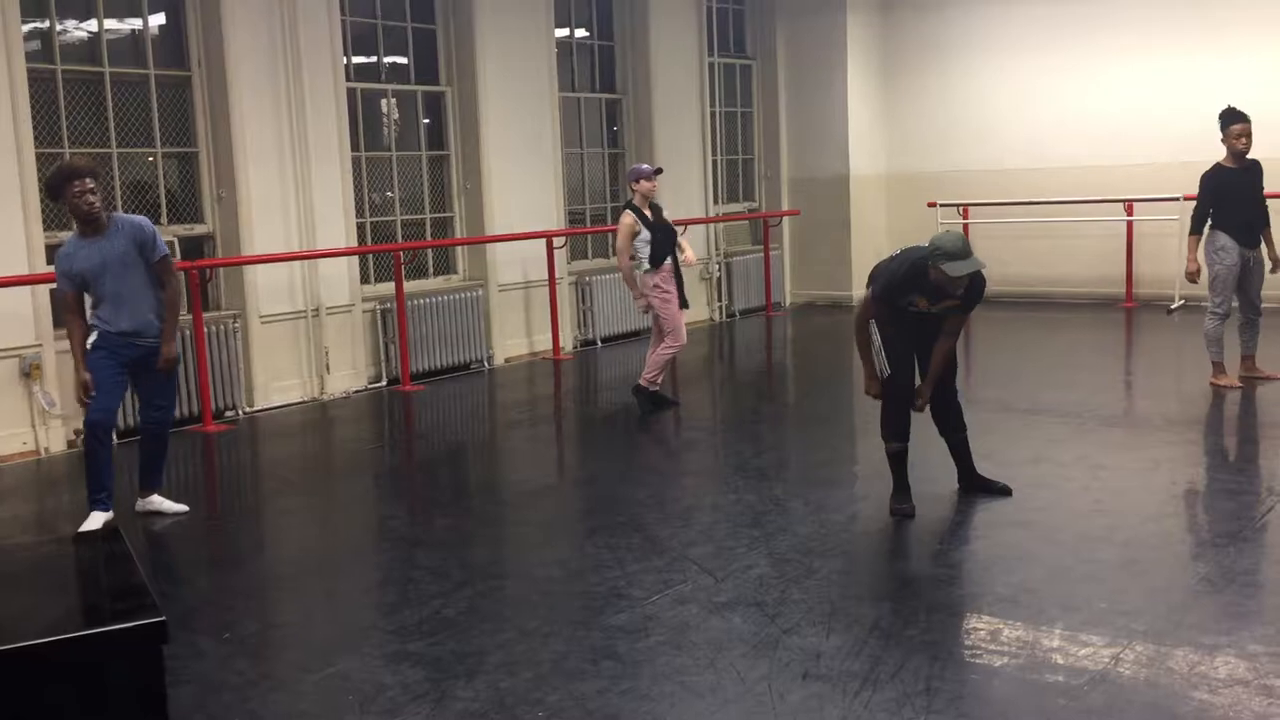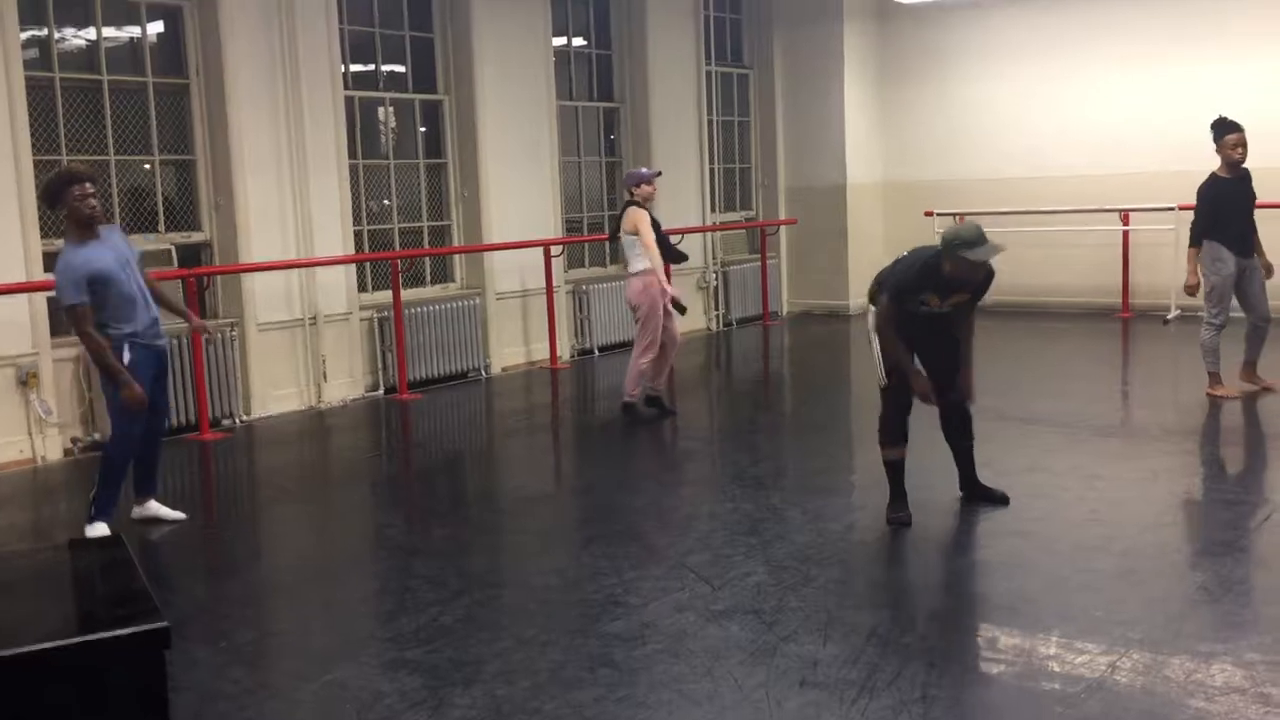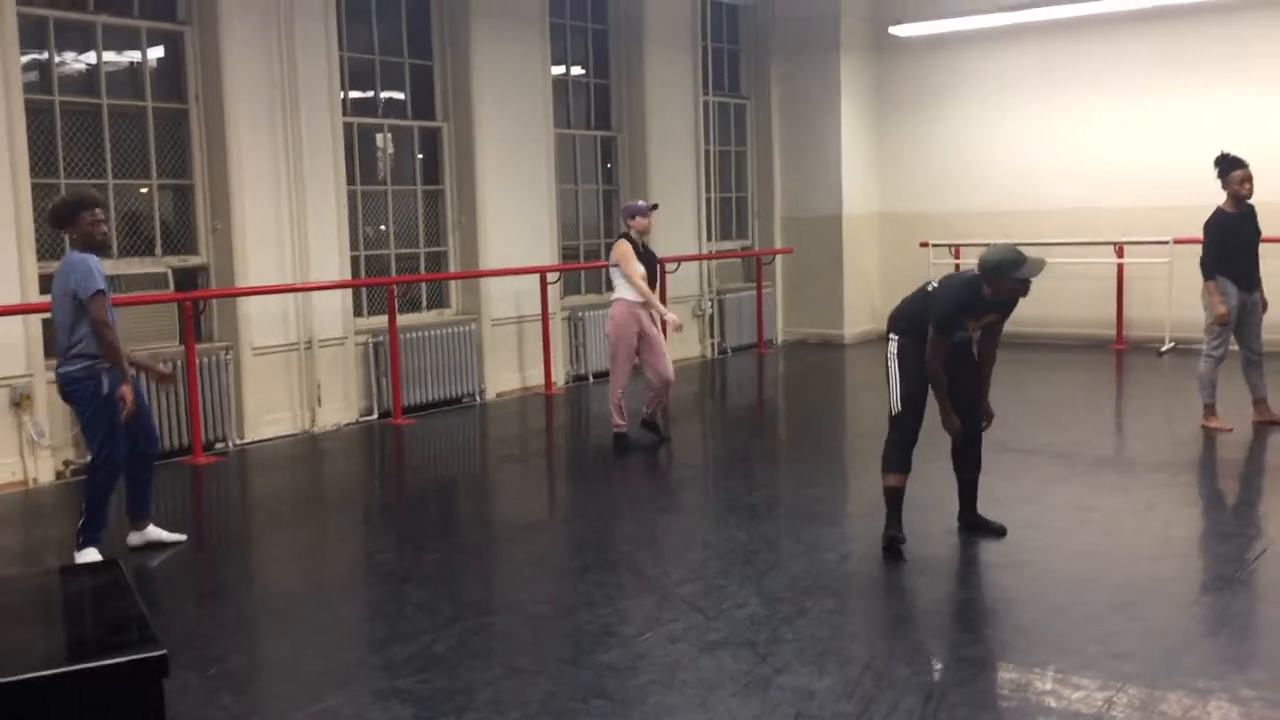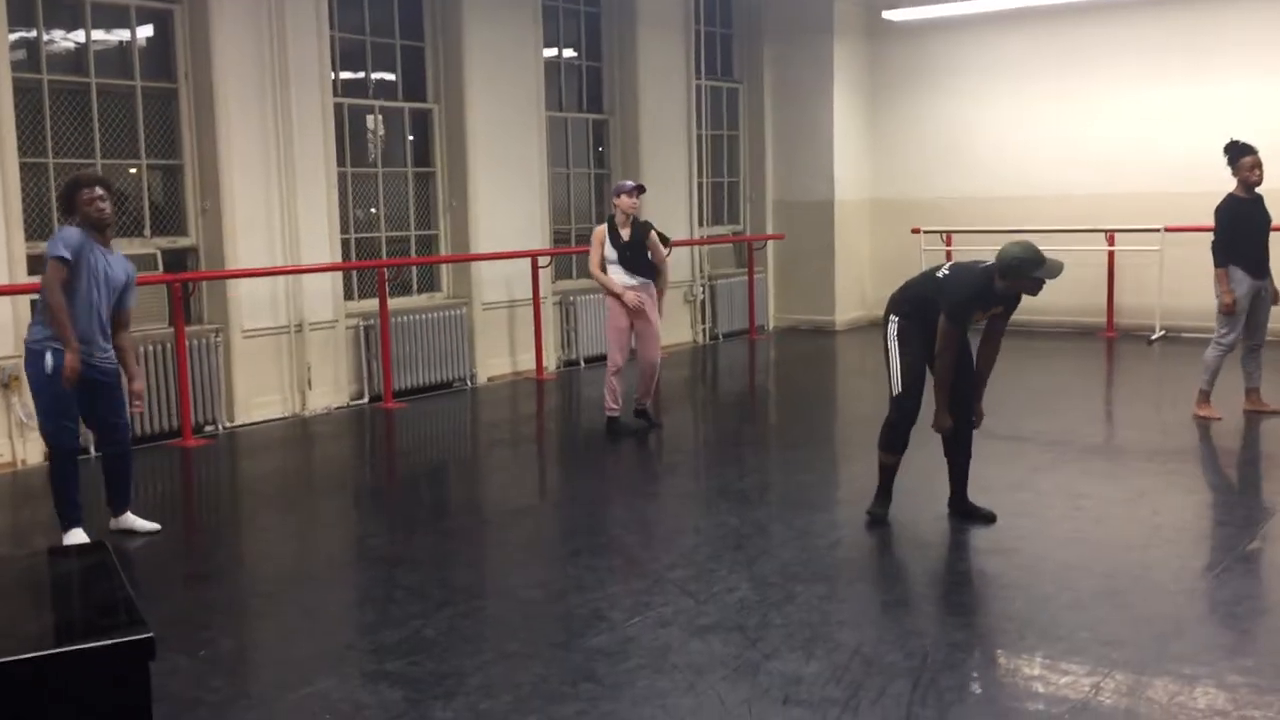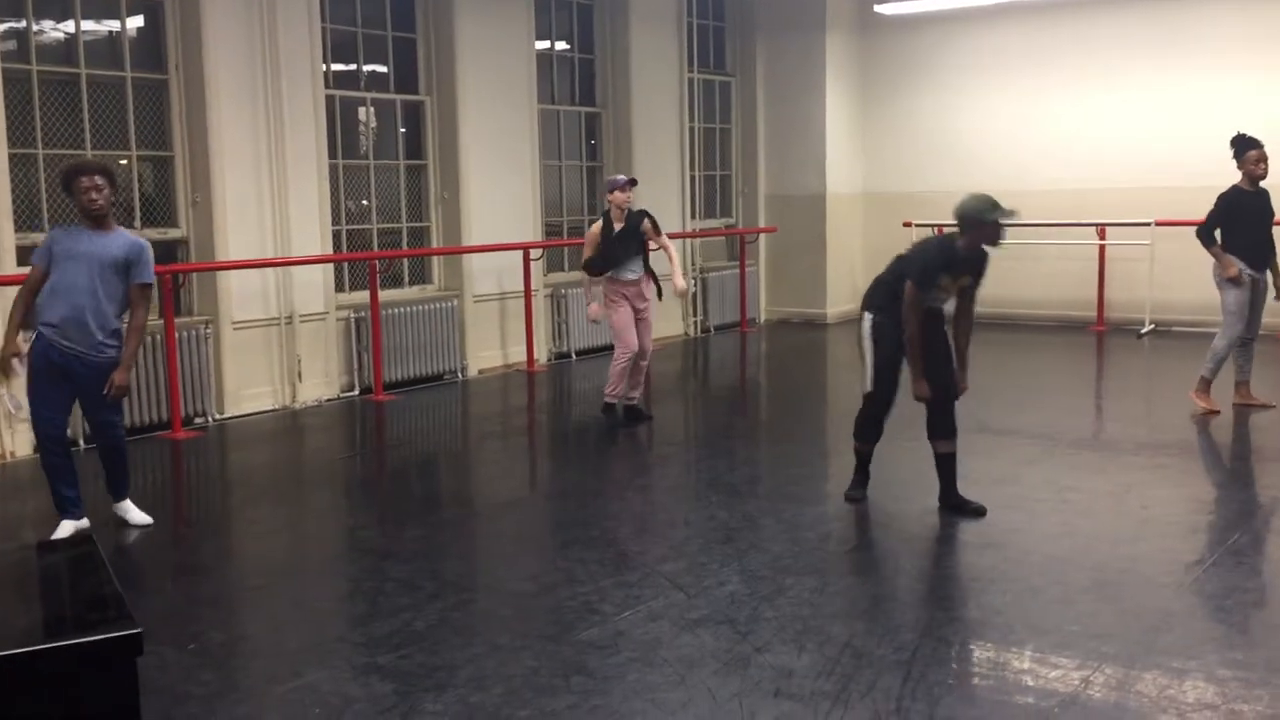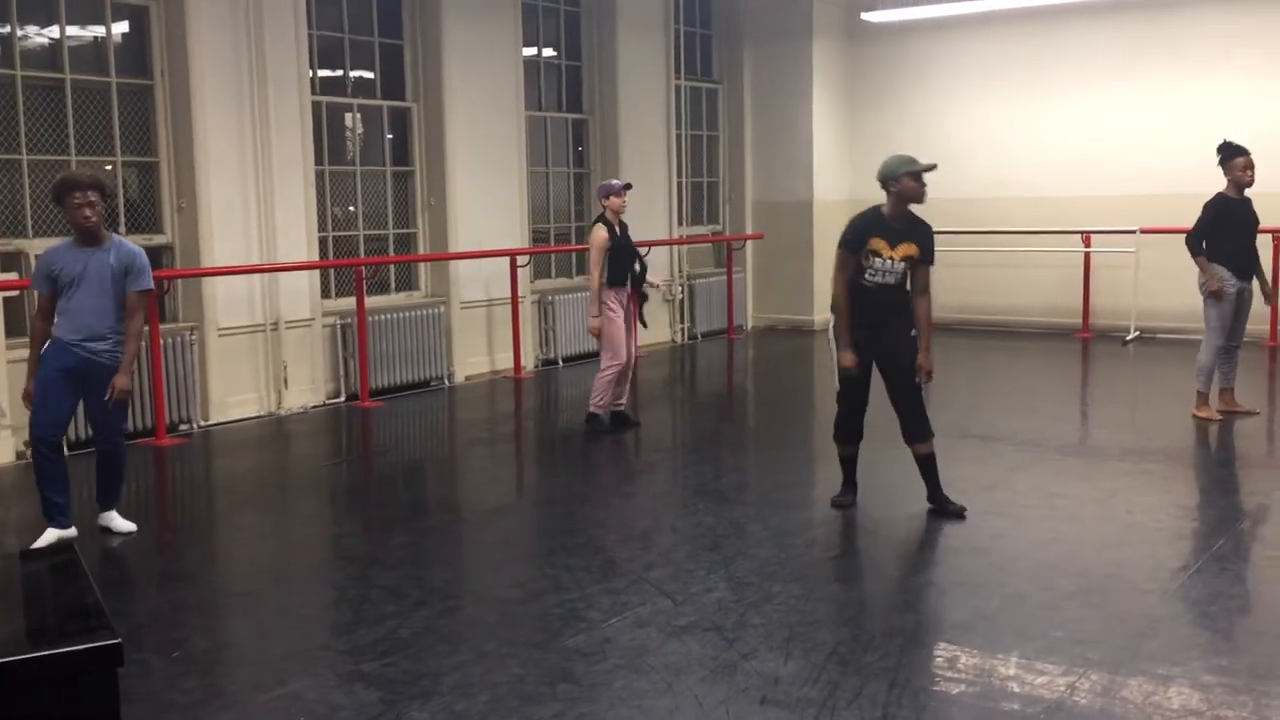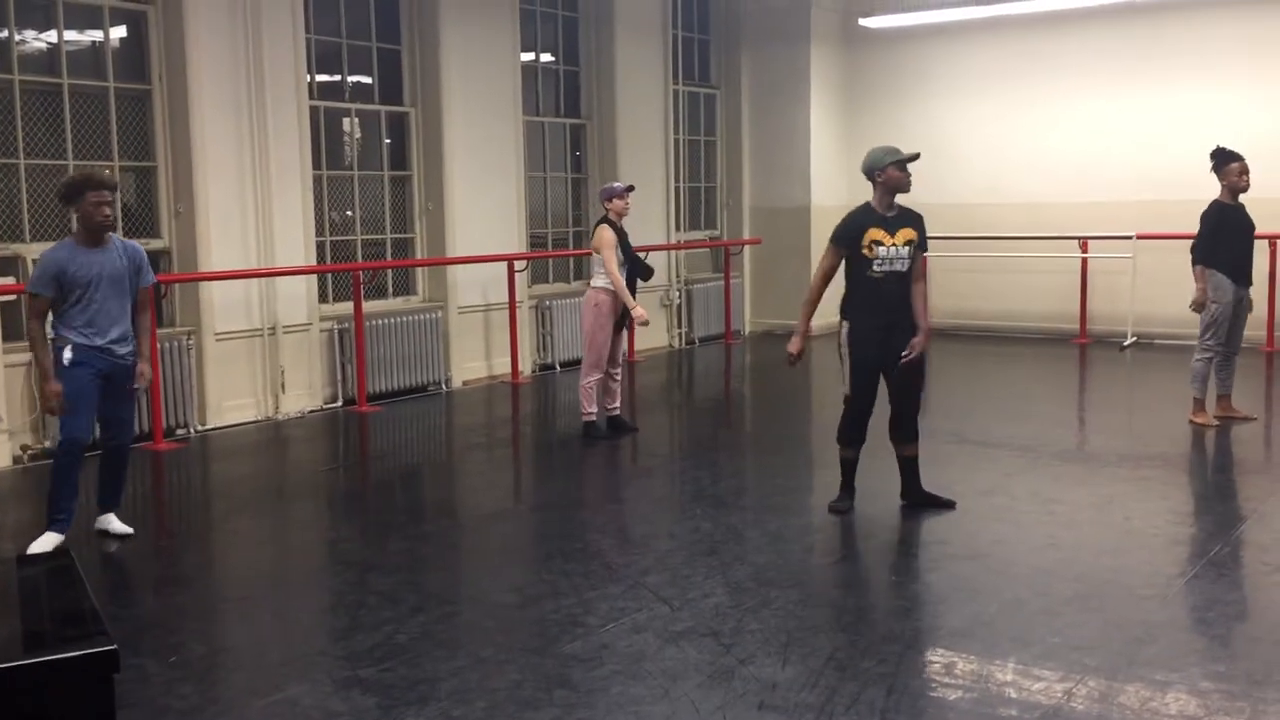
dt=0.3s
person 1, frame 1
left shoulder: (138, 228)
right shoulder: (67, 256)
left elbow: (170, 283)
right elbow: (74, 315)
left wrist: (169, 339)
right wrist: (80, 367)
left hip: (153, 342)
right hip: (108, 344)
left knee: (159, 421)
right knee: (98, 421)
left ankle: (148, 495)
right ankle: (100, 506)
person 1, frame 2
left shoulder: (112, 235)
right shoulder: (71, 264)
left elbow: (143, 283)
right elbow: (87, 331)
left wrist: (186, 314)
right wrist: (123, 381)
left hip: (151, 344)
right hip: (126, 353)
left knee: (154, 426)
right knee: (128, 434)
left ankle: (144, 500)
right ankle: (98, 518)
person 1, frame 3
left shoulder: (79, 266)
right shoulder: (83, 264)
right elbow: (101, 325)
left wrist: (150, 367)
right wrist: (126, 379)
left hip: (106, 374)
right hip: (92, 378)
left knee: (145, 447)
right knee: (109, 459)
left ankle: (140, 527)
right ankle: (87, 545)
person 1, frame 4
left shoulder: (126, 269)
right shoulder: (69, 238)
left elbow: (122, 329)
right elbow: (51, 289)
left wrist: (135, 376)
right wrist: (70, 348)
left hip: (100, 364)
right hip: (51, 357)
left knee: (118, 441)
right knee: (64, 445)
left ankle: (120, 514)
right ankle: (72, 527)
person 1, frame 5
left shoulder: (134, 247)
right shoulder: (58, 239)
left elbow: (139, 310)
left wrist: (125, 366)
left hip: (99, 356)
right hip: (49, 349)
left knee: (109, 434)
right knee: (49, 435)
left ankle: (121, 500)
right ankle: (71, 515)
person 1, frame 6
left shoulder: (130, 255)
right shoulder: (52, 259)
left elbow: (135, 317)
right elbow: (43, 318)
left wrist: (125, 371)
right wrist: (31, 374)
left hip: (107, 361)
right hip: (60, 355)
left knee: (110, 441)
right knee: (43, 437)
left ankle: (108, 510)
right ankle: (59, 522)
person 1, frame 7
left shoulder: (132, 254)
right shoulder: (55, 259)
left elbow: (142, 310)
right elbow: (35, 320)
left wrist: (144, 359)
right wrist: (47, 378)
left hip: (120, 360)
right hip: (77, 356)
left knee: (119, 441)
right knee: (74, 439)
left ankle: (106, 513)
right ankle: (57, 528)
person 2, frame 1
left shoulder: (974, 283)
right shoulder: (902, 272)
left elbow: (949, 335)
right elbow: (862, 319)
left wrist: (928, 384)
right wrist: (870, 375)
left hip: (933, 315)
right hip: (890, 312)
left knee: (944, 390)
right knee: (898, 389)
left ankle: (968, 476)
right ankle: (900, 488)
person 2, frame 2
left shoulder: (982, 275)
right shoulder: (914, 270)
left elbow: (963, 319)
right elbow: (882, 324)
left wrist: (965, 371)
right wrist: (914, 375)
left hip: (935, 317)
right hip: (891, 317)
left knee: (955, 398)
right knee: (897, 400)
left ankle: (970, 484)
right ankle: (897, 497)
person 2, frame 3
left shoulder: (1006, 298)
right shoulder: (955, 297)
left elbow: (988, 343)
right elbow: (934, 362)
left wrist: (984, 397)
right wrist: (946, 413)
left hip: (956, 342)
right hip: (910, 340)
left knee: (972, 425)
right knee: (905, 428)
left ankle: (968, 515)
right ankle: (893, 524)
person 2, frame 4
left shoulder: (1008, 293)
right shoulder: (966, 289)
left elbow: (990, 343)
right elbow: (944, 354)
left wrist: (977, 397)
right wrist: (941, 410)
left hip: (948, 326)
right hip: (908, 320)
left knee: (964, 411)
right knee: (905, 406)
left ankle: (959, 500)
right ankle: (883, 492)
person 2, frame 5
left shoulder: (976, 259)
right shoulder: (930, 255)
left elbow: (964, 314)
right elbow: (910, 320)
left wrist: (961, 369)
right wrist: (917, 377)
left hip: (927, 315)
right hip: (884, 316)
left knee: (943, 399)
right knee: (879, 400)
left ankle: (949, 493)
right ankle: (860, 476)
person 2, frame 6
left shoulder: (921, 233)
right shoulder: (862, 226)
left elbow: (921, 293)
right elbow: (841, 287)
left wrist: (925, 349)
right wrist: (844, 347)
left hip: (897, 326)
right hip: (854, 324)
left knee: (911, 405)
right knee: (852, 405)
left ankle: (935, 493)
right ankle: (849, 484)
person 2, frame 7
left shoulder: (913, 222)
right shoulder: (855, 223)
left elbow: (917, 280)
right elbow: (822, 278)
left wrist: (922, 332)
right wrist: (801, 332)
left hip: (902, 328)
right hip: (861, 328)
left knee: (907, 408)
right knee: (858, 409)
left ankle: (912, 488)
right ankle: (846, 489)
person 3, frame 1
left shoulder: (1255, 168)
right shoulder: (1214, 176)
right elbow: (1199, 216)
right wrist: (1192, 258)
left hip: (1251, 248)
right hip: (1224, 246)
left knee: (1252, 310)
right knee: (1219, 310)
left ankle: (1248, 365)
right ankle: (1218, 372)
person 3, frame 2
left shoulder: (1245, 177)
right shoulder: (1211, 187)
left elbow: (1248, 220)
right elbow: (1198, 229)
left wrist: (1262, 256)
right wrist: (1192, 271)
left hip: (1246, 257)
right hip: (1220, 256)
left knee: (1260, 316)
right knee: (1216, 320)
left ankle: (1249, 370)
right ankle: (1214, 382)
person 3, frame 3
left shoulder: (1250, 212)
right shoulder: (1217, 221)
left elbow: (1251, 256)
right elbow: (1208, 263)
right wrist: (1216, 302)
left hip: (1249, 292)
right hip: (1226, 290)
left knee: (1253, 352)
right knee: (1214, 352)
right ankle: (1209, 414)
person 3, frame 4
right shoulder: (1229, 207)
right elbow: (1219, 250)
right wrist: (1225, 290)
right hip: (1237, 278)
left knee: (1255, 342)
right knee: (1224, 340)
left ankle: (1253, 399)
right ankle: (1202, 401)
person 3, frame 5
right shoulder: (1231, 197)
right elbow: (1204, 232)
right wrist: (1225, 265)
right hip: (1236, 269)
left knee: (1249, 335)
right knee: (1233, 331)
left ankle: (1242, 392)
right ankle: (1202, 389)
person 3, frame 6
left shoulder: (1247, 204)
right shoulder: (1218, 204)
right elbow: (1193, 240)
left wrist: (1263, 281)
right wrist: (1208, 276)
left hip: (1243, 281)
right hip: (1222, 279)
left knee: (1232, 343)
right knee: (1215, 341)
left ankle: (1227, 399)
right ankle: (1201, 403)
person 3, frame 7
left shoulder: (1240, 209)
right shoulder: (1215, 211)
right elbow: (1199, 250)
left wrist: (1246, 291)
right wrist: (1200, 289)
left hip: (1239, 286)
right hip: (1219, 284)
left knee: (1230, 349)
right knee: (1209, 347)
left ankle: (1224, 405)
right ankle: (1198, 409)
person 4, frame 1
left shoulder: (657, 210)
right shoulder: (628, 219)
left elbow: (673, 237)
right elbow: (623, 262)
left wrist: (687, 250)
right wrist: (638, 295)
left hip: (672, 276)
right hip: (656, 281)
left knee: (661, 338)
right knee: (676, 339)
left ankle: (653, 391)
right ankle: (644, 385)
person 4, frame 2
left shoulder: (632, 214)
right shoulder: (638, 213)
right elbow: (650, 247)
left wrist: (662, 283)
right wrist: (664, 283)
left hip: (652, 284)
right hip: (645, 284)
left knee: (669, 341)
right knee: (647, 347)
left ankle: (653, 393)
right ankle: (629, 402)
person 4, frame 3
left shoulder: (646, 250)
right shoulder: (623, 247)
right elbow: (637, 283)
right wrist: (665, 312)
left hip: (646, 315)
right hip: (624, 314)
left knee: (664, 376)
right knee: (620, 378)
left ankle: (651, 418)
right ankle: (619, 432)
person 4, frame 4
left shoulder: (645, 231)
right shoulder: (602, 232)
left elbow: (661, 266)
right elbow: (595, 270)
left wrist: (658, 301)
right wrist: (623, 293)
left hip: (644, 296)
right hip: (617, 300)
left knee: (651, 359)
right knee: (616, 360)
left ankle: (642, 407)
right ankle: (613, 415)
person 4, frame 5
left shoulder: (641, 221)
right shoulder: (598, 229)
left elbow: (668, 247)
right elbow: (588, 267)
left wrist: (678, 276)
right wrist: (591, 301)
left hip: (641, 288)
right hip: (615, 292)
left knee: (644, 350)
right knee: (628, 347)
left ankle: (631, 403)
right ankle: (610, 402)
person 4, frame 6
left shoulder: (622, 227)
right shoulder: (601, 233)
right elbow: (595, 276)
left wrist: (646, 279)
right wrist: (594, 314)
left hip: (625, 295)
right hip: (607, 298)
left knee: (628, 358)
right knee: (615, 358)
left ankle: (617, 410)
right ankle: (594, 414)
person 4, frame 7
left shoulder: (618, 230)
right shoulder: (606, 233)
right elbow: (613, 274)
right wrist: (634, 307)
left hip: (614, 300)
right hip: (601, 300)
left knee: (614, 363)
right knee: (595, 365)
left ankle: (613, 416)
right ankle: (589, 422)
